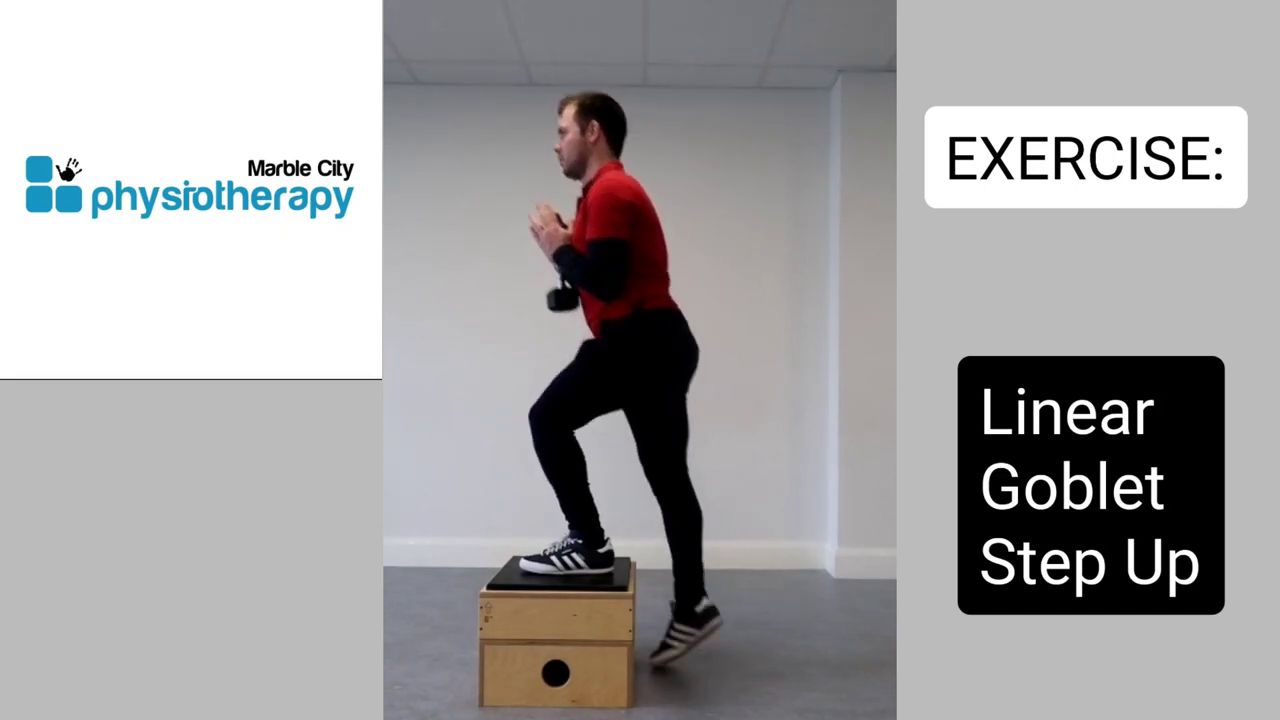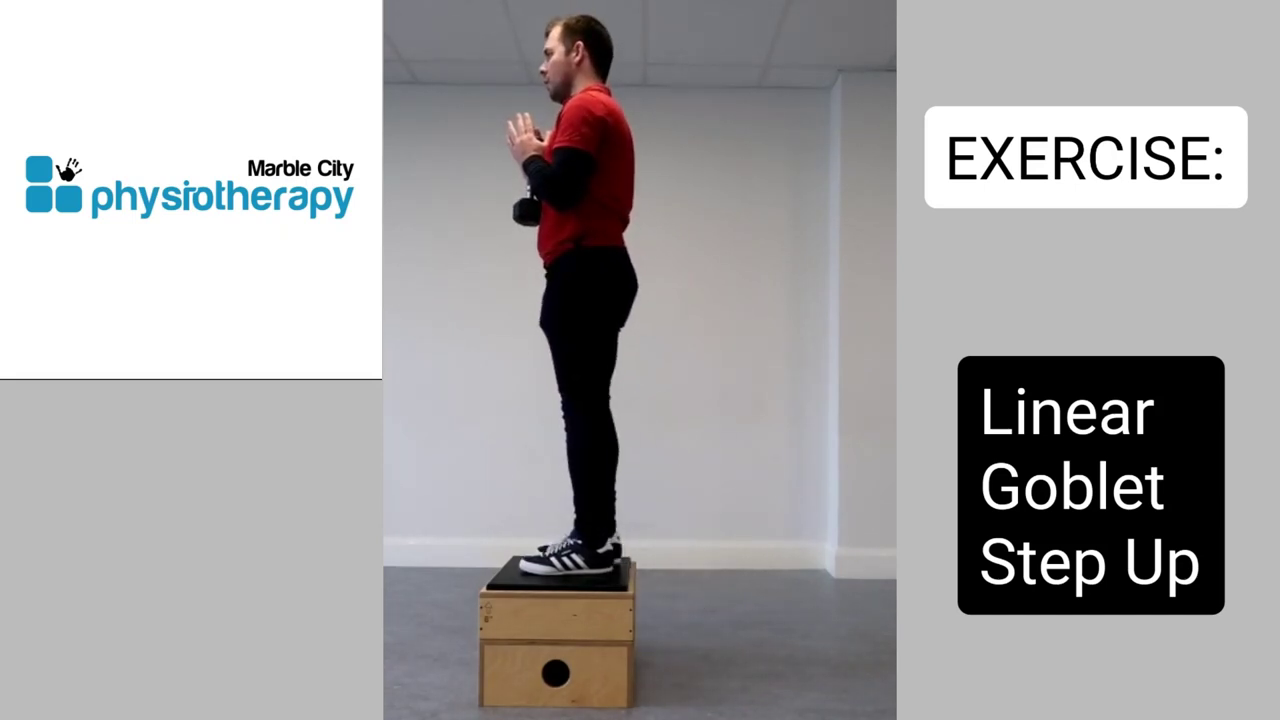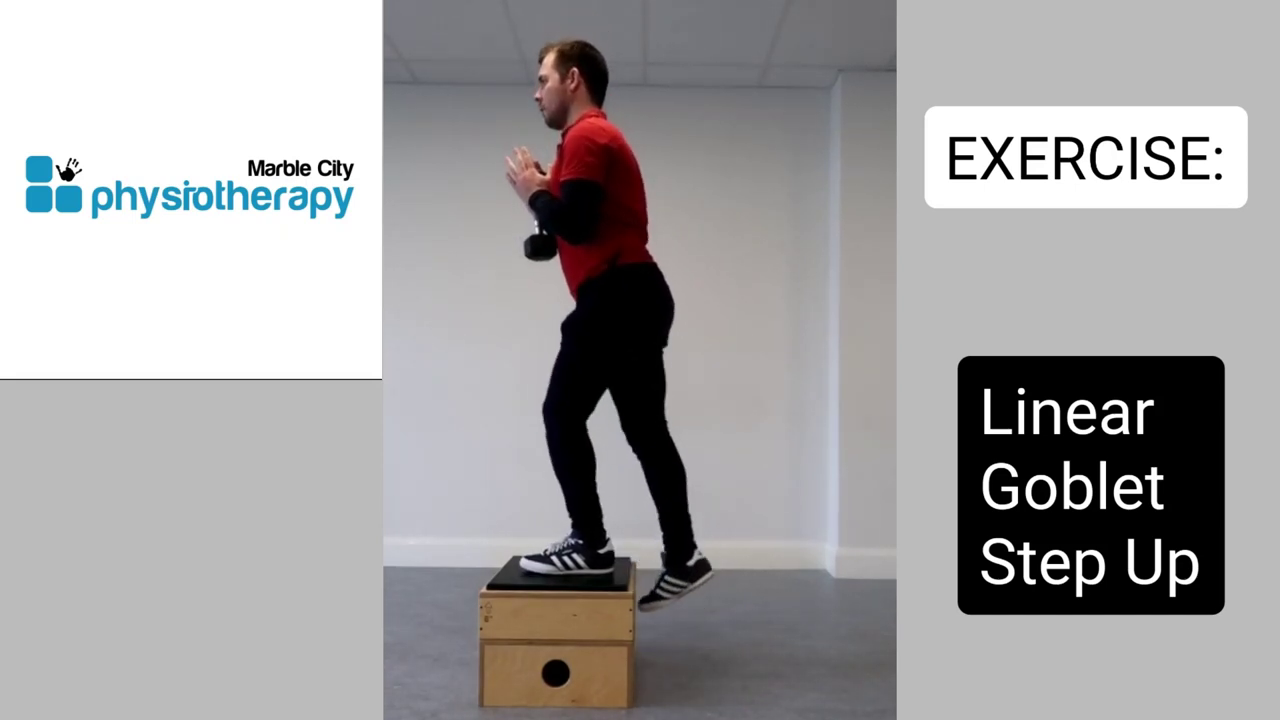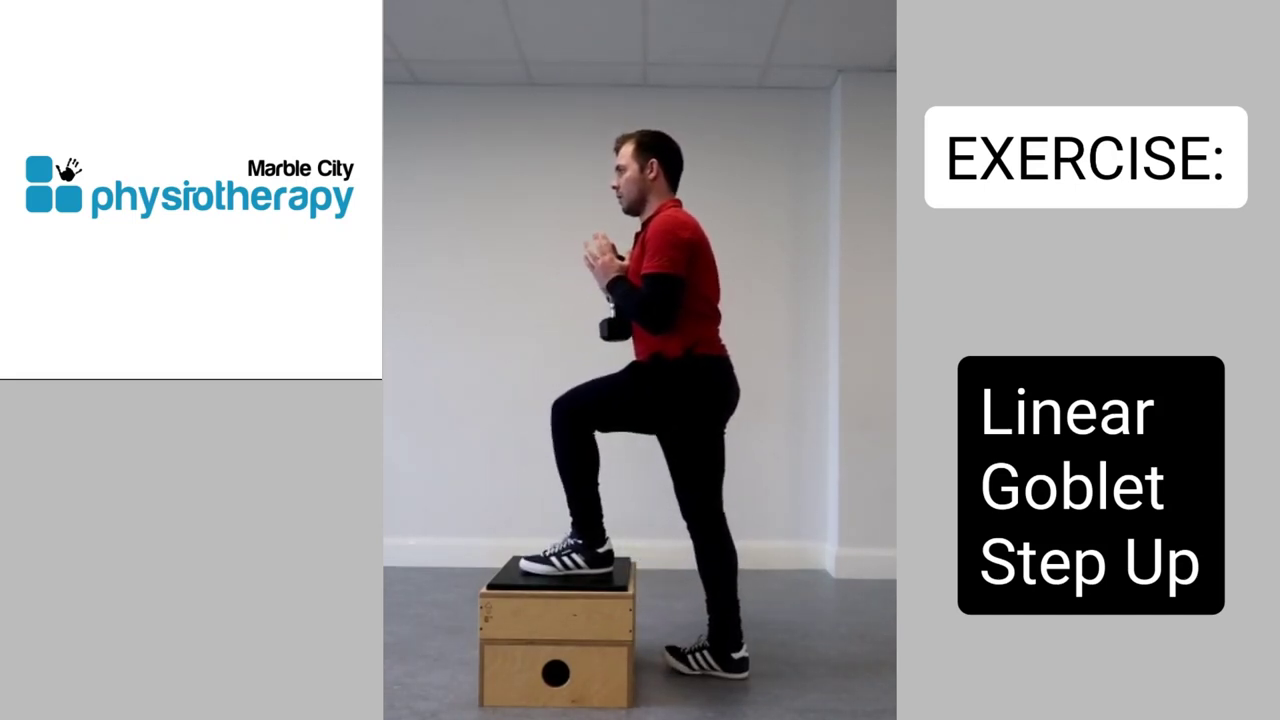
dt=1s
person 1, frame 1
left shoulder: (608, 191)
right shoulder: (612, 189)
left elbow: (605, 280)
left wrist: (556, 248)
right wrist: (567, 247)
left hip: (642, 341)
right hip: (657, 342)
left knee: (549, 417)
right knee: (667, 477)
left ankle: (588, 543)
right ankle: (692, 606)
person 1, frame 2
left shoulder: (586, 109)
right shoulder: (602, 112)
left elbow: (562, 190)
left wrist: (529, 156)
right wrist: (544, 160)
left hip: (584, 274)
right hip: (598, 272)
left knee: (583, 408)
right knee: (588, 407)
left ankle: (591, 543)
right ankle: (597, 535)
person 1, frame 3
left shoulder: (585, 137)
right shoulder: (597, 138)
left elbow: (576, 224)
left wrist: (533, 192)
right wrist: (546, 192)
left hip: (618, 298)
right hip: (635, 298)
left knee: (563, 413)
right knee: (647, 433)
left ankle: (589, 546)
right ankle: (682, 559)
person 1, frame 4
left shoulder: (668, 227)
right shoulder: (663, 229)
left elbow: (656, 315)
left wrist: (610, 279)
right wrist: (621, 279)
left hip: (686, 380)
right hip: (696, 383)
left knee: (571, 413)
right knee: (703, 516)
left ankle: (588, 543)
right ankle: (726, 646)
